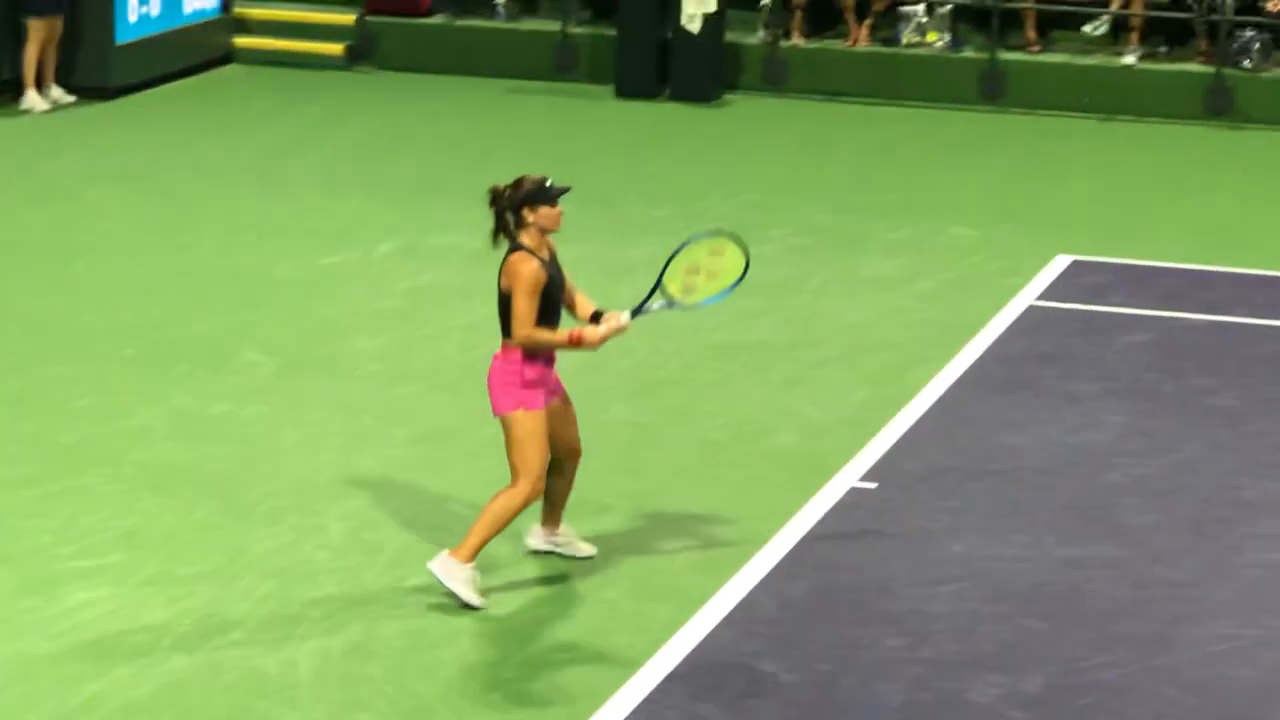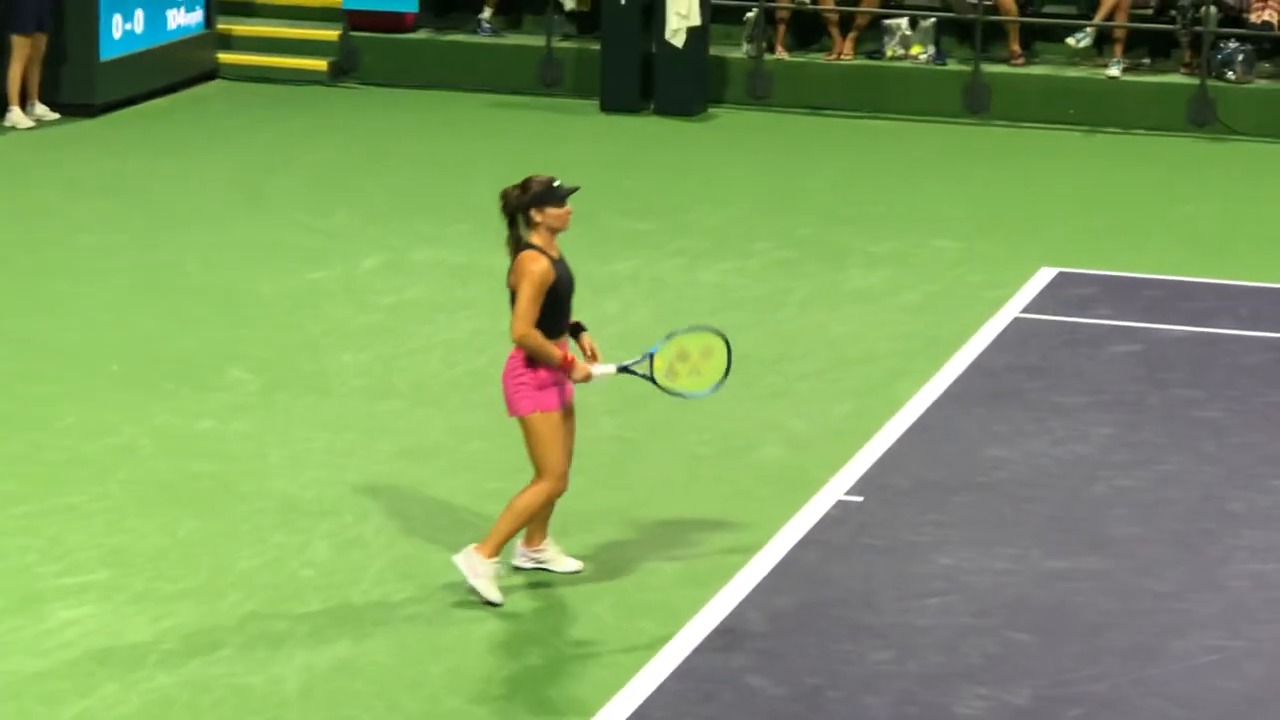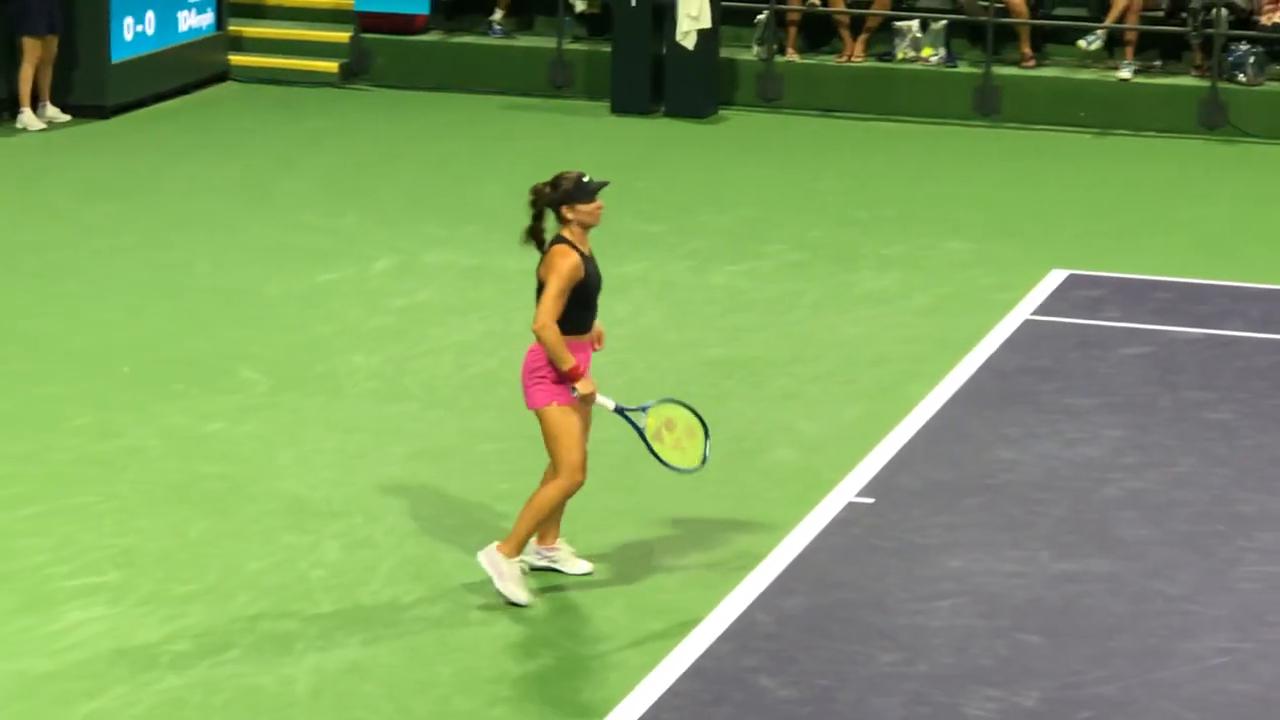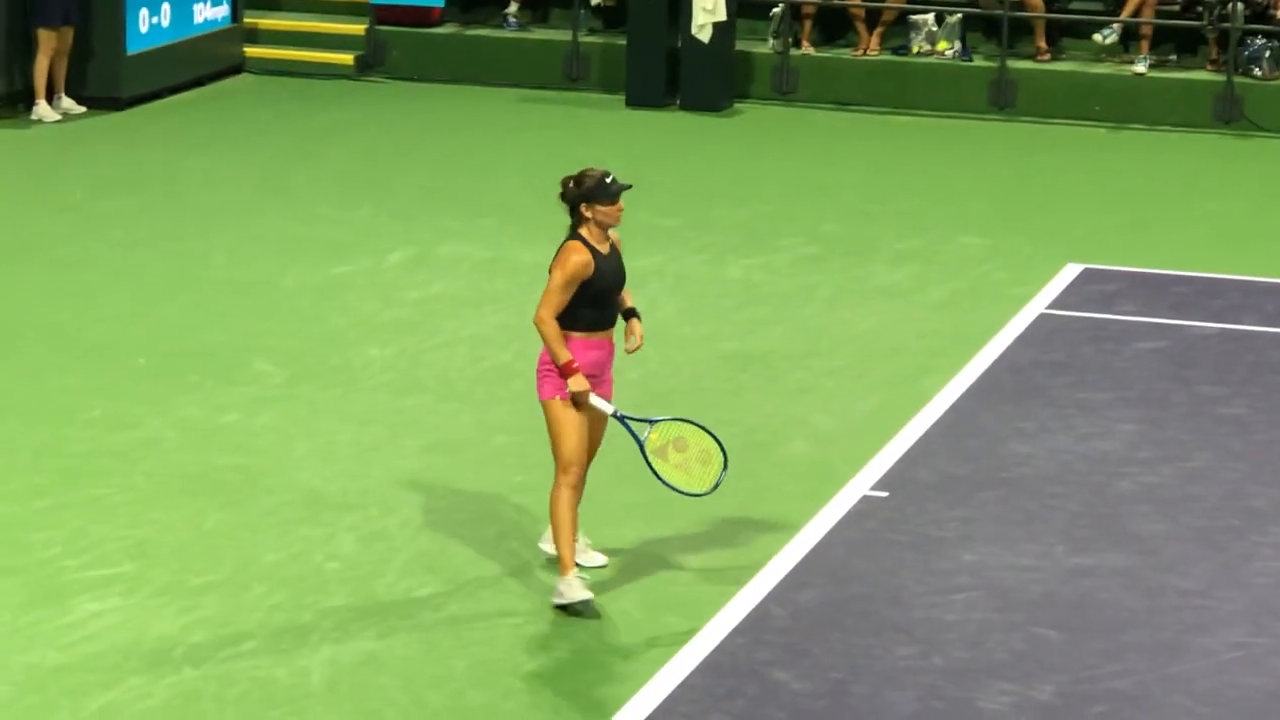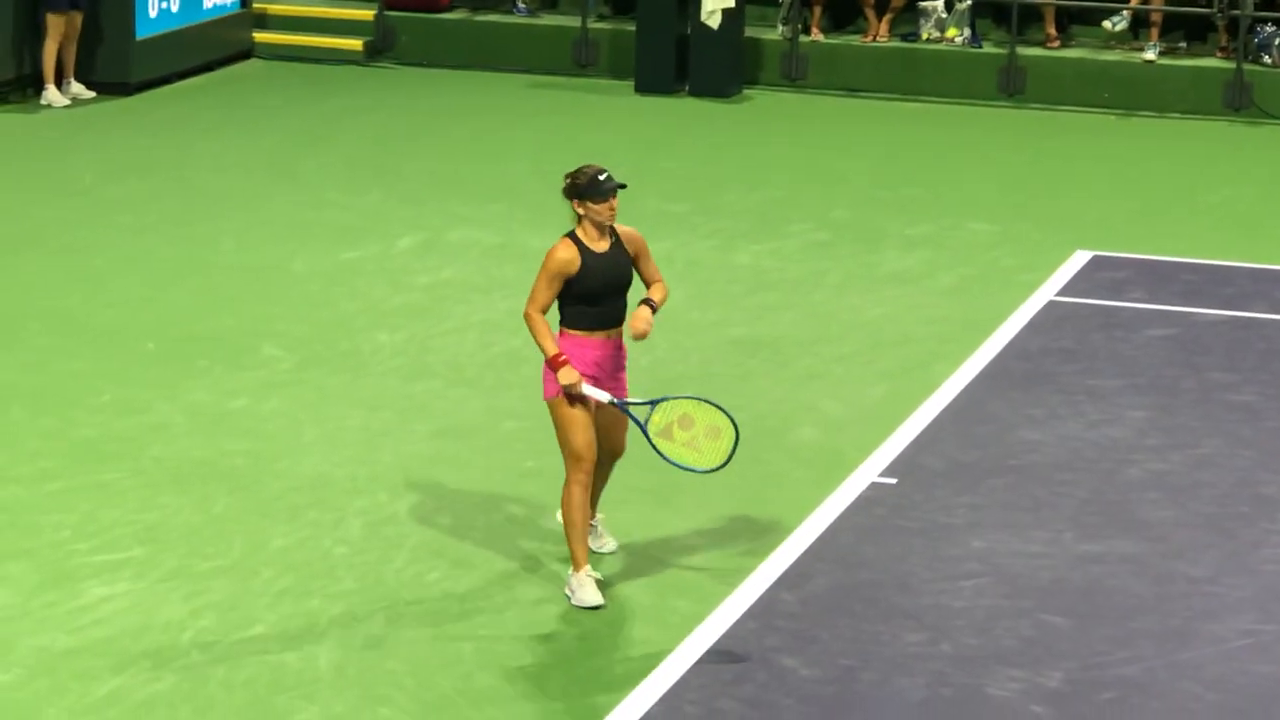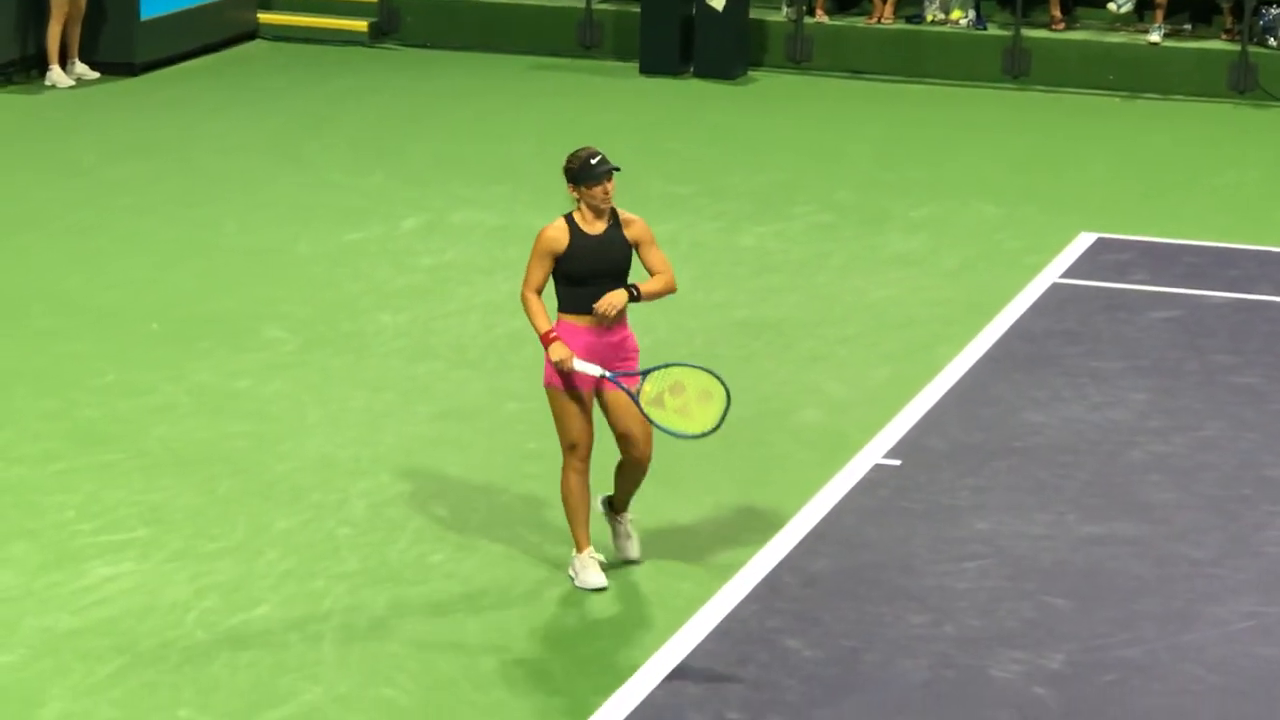
dt=0.2s
person 1, frame 1
left shoulder: (546, 248)
right shoulder: (525, 266)
left elbow: (572, 299)
right elbow: (525, 335)
left wrist: (601, 320)
right wrist: (579, 339)
left hip: (539, 374)
right hip: (519, 376)
left knee: (568, 453)
right knee: (528, 484)
left ankle: (550, 531)
right ankle: (457, 561)
person 1, frame 2
left shoulder: (551, 250)
right shoulder: (533, 264)
right elbow: (522, 333)
left wrist: (578, 332)
right wrist: (570, 363)
left hip: (551, 374)
right hip: (532, 376)
left knee: (557, 470)
right knee: (551, 481)
left ankle: (534, 546)
right ankle: (482, 556)
person 1, frame 3
left shoulder: (580, 245)
right shoulder: (566, 258)
right elbow: (543, 326)
left wrist: (591, 321)
right wrist: (575, 375)
left hip: (573, 364)
right hip: (554, 371)
left knee: (565, 464)
right knee: (571, 476)
left ankle: (546, 545)
right ankle: (505, 554)
person 1, frame 4
left shoulder: (611, 242)
right shoulder: (575, 255)
right elbow: (544, 317)
left wrist: (632, 316)
right wrist: (570, 372)
left hip: (597, 360)
right hip: (567, 366)
left knee: (583, 460)
right knee: (570, 469)
left ankle: (560, 536)
right ankle: (567, 576)
person 1, frame 5
left shoulder: (629, 239)
right shoulder: (564, 254)
left elbow: (657, 283)
right elbow: (533, 312)
left wrist: (647, 307)
right wrist: (559, 364)
left hip: (612, 359)
right hip: (571, 363)
left knee: (611, 452)
right knee: (581, 465)
left ankle: (583, 518)
right ankle: (580, 573)
person 1, frame 6
left shoulder: (631, 227)
right shoulder: (555, 234)
left elbow: (667, 280)
right elbow: (530, 292)
left wrist: (628, 293)
right wrist: (550, 340)
left hip: (618, 348)
right hip: (569, 351)
left knee: (639, 453)
right knee: (578, 455)
left ankle: (618, 511)
right ankle: (583, 554)
